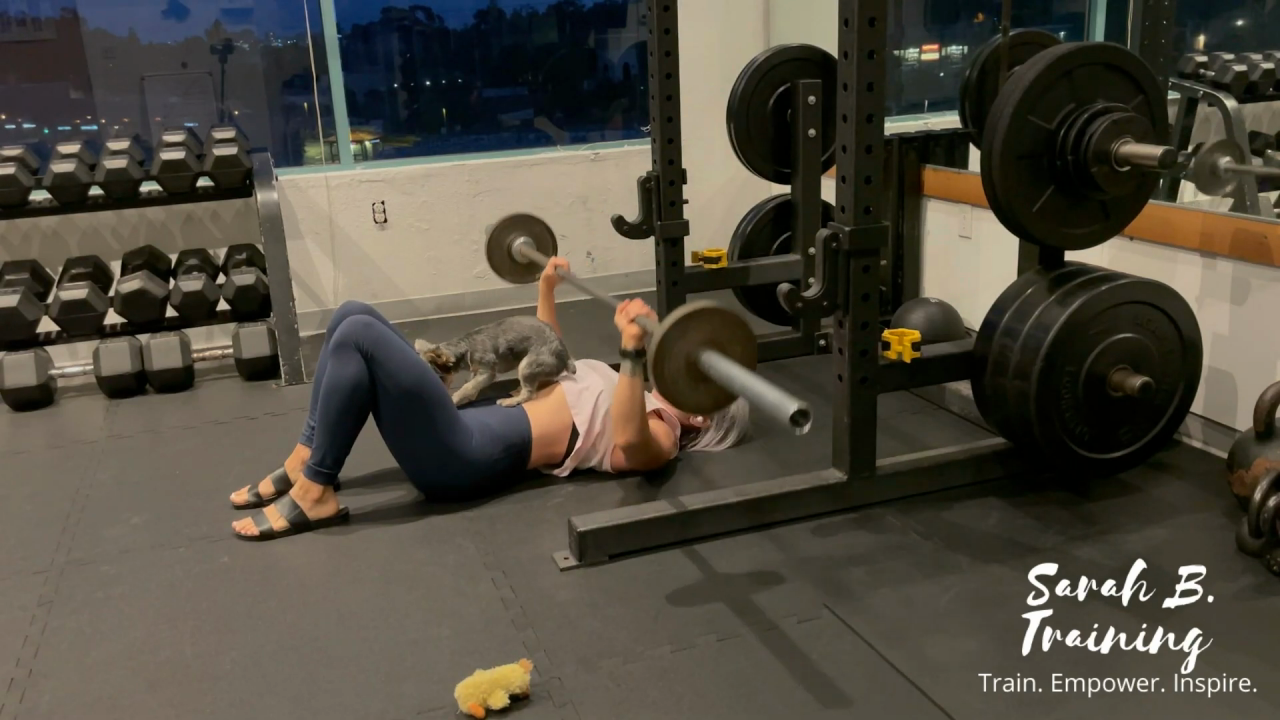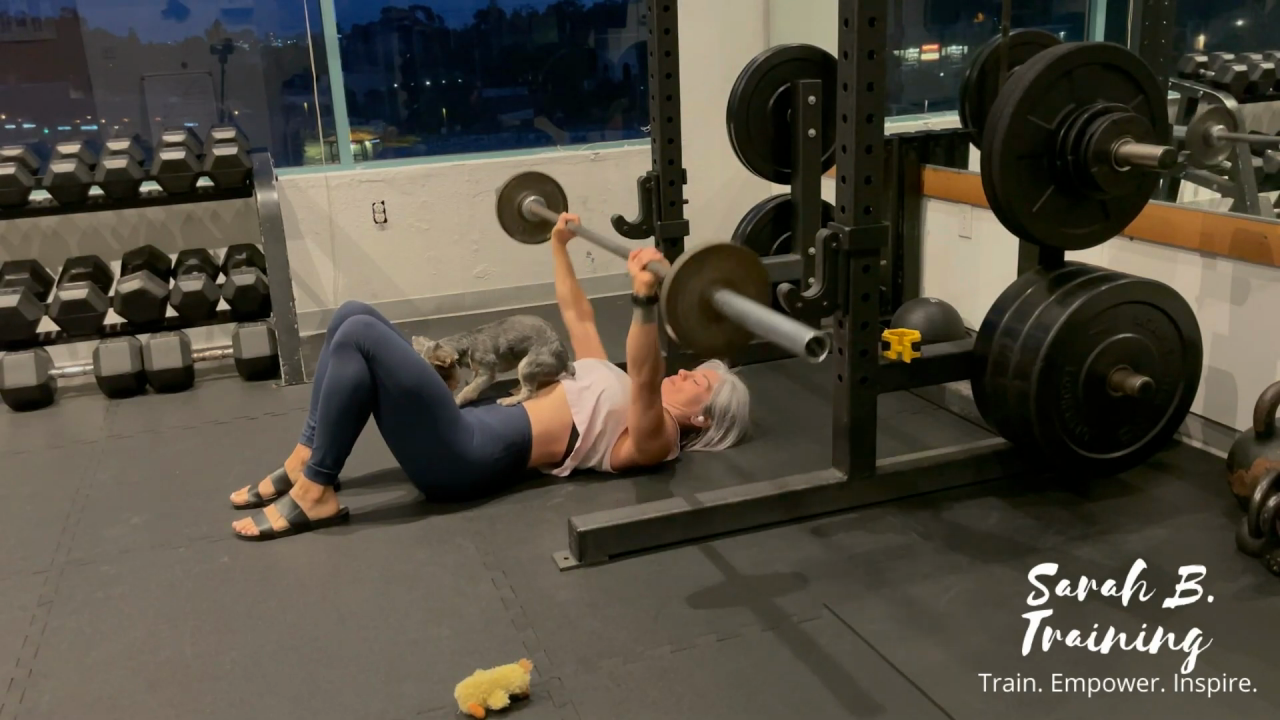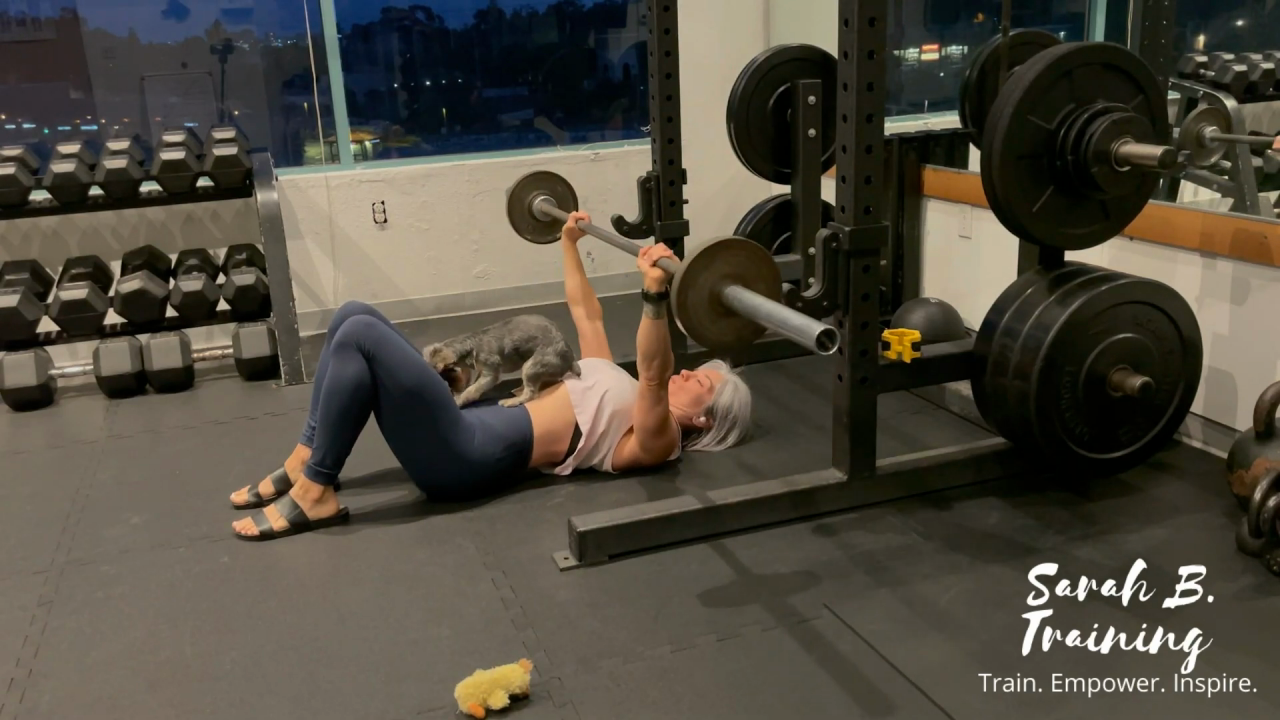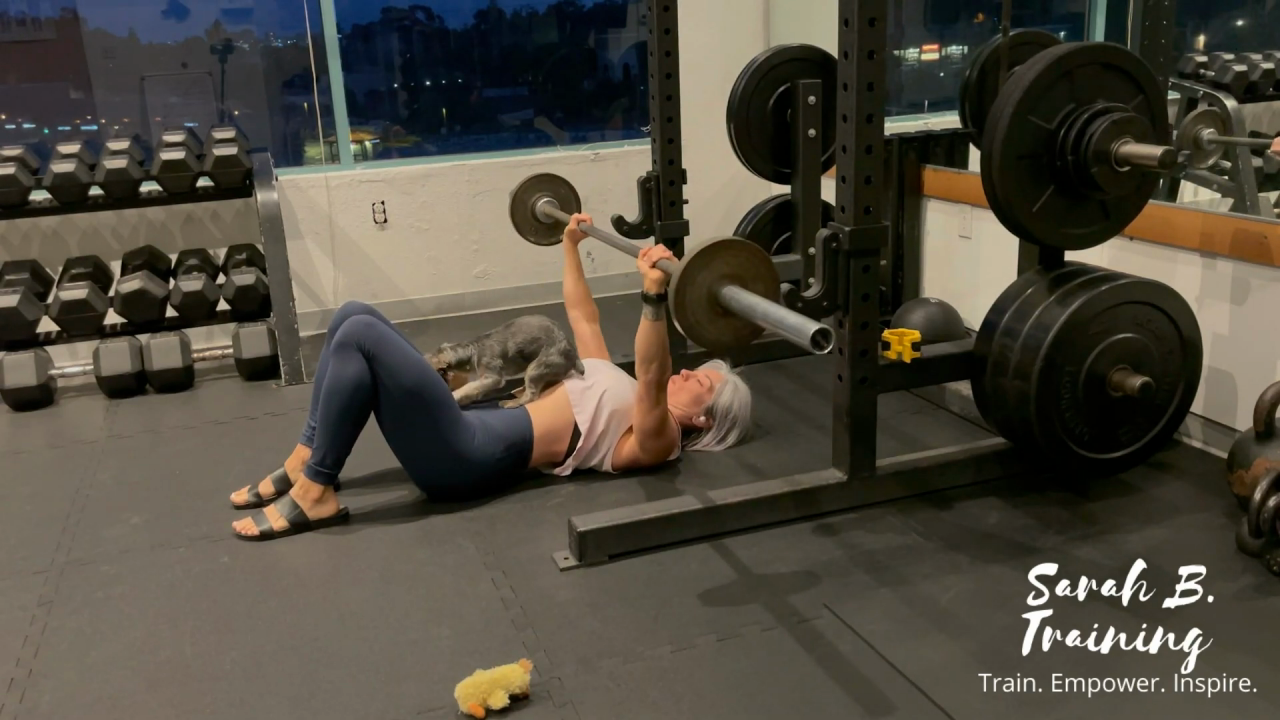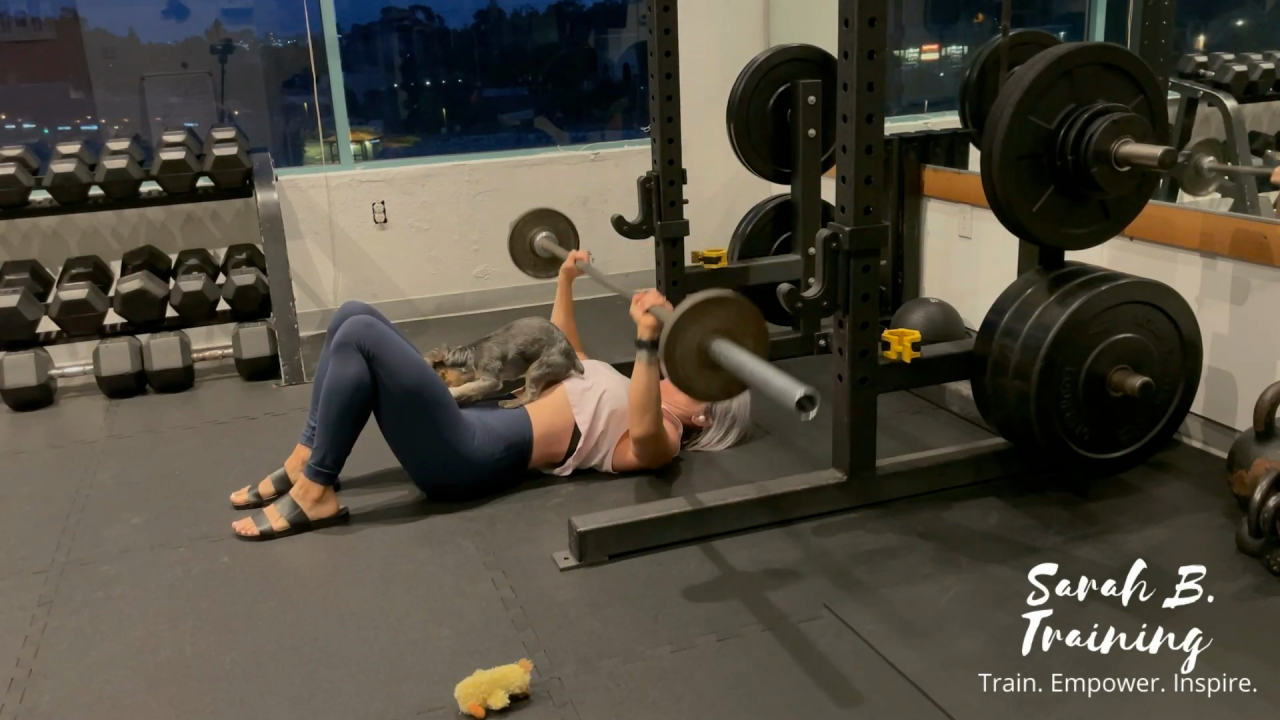
dt=0.2s
person 1, frame 1
left shoulder: (658, 439)
right shoulder: (628, 396)
left elbow: (628, 437)
left wrist: (634, 350)
right wrist: (548, 287)
left hip: (468, 459)
right hip: (469, 426)
left knee: (359, 335)
right knee: (353, 316)
left ankle: (315, 497)
right ankle: (303, 465)
person 1, frame 2
left shoulder: (654, 438)
right shoulder: (620, 393)
left elbow: (646, 378)
right elbow: (576, 314)
left wrist: (645, 297)
right wrist: (559, 246)
left hip: (468, 456)
right hip: (468, 427)
left knee: (359, 336)
right knee: (353, 316)
left ankle: (314, 495)
right ankle: (302, 465)
person 1, frame 3
left shoulder: (656, 438)
right shoulder: (622, 392)
left elbow: (654, 374)
right elbow: (586, 313)
left wrist: (655, 293)
right wrist: (569, 243)
left hip: (469, 456)
right hip: (470, 426)
left knee: (360, 335)
right knee: (354, 316)
left ankle: (315, 495)
right ankle: (303, 464)
person 1, frame 4
left shoulder: (657, 438)
right shoulder: (623, 393)
left elbow: (651, 383)
right elbow: (581, 315)
left wrist: (655, 294)
right wrist: (571, 246)
left hip: (468, 456)
right hip: (469, 425)
left knee: (360, 335)
right knee: (353, 316)
left ankle: (315, 494)
right ankle: (302, 464)
person 1, frame 5
left shoulder: (662, 440)
right shoulder: (625, 392)
left elbow: (642, 429)
right elbow: (561, 345)
left wrist: (650, 338)
right wrist: (565, 281)
left hip: (468, 456)
right hip: (472, 424)
left knee: (360, 333)
right knee: (353, 316)
left ankle: (315, 495)
right ankle: (303, 464)
